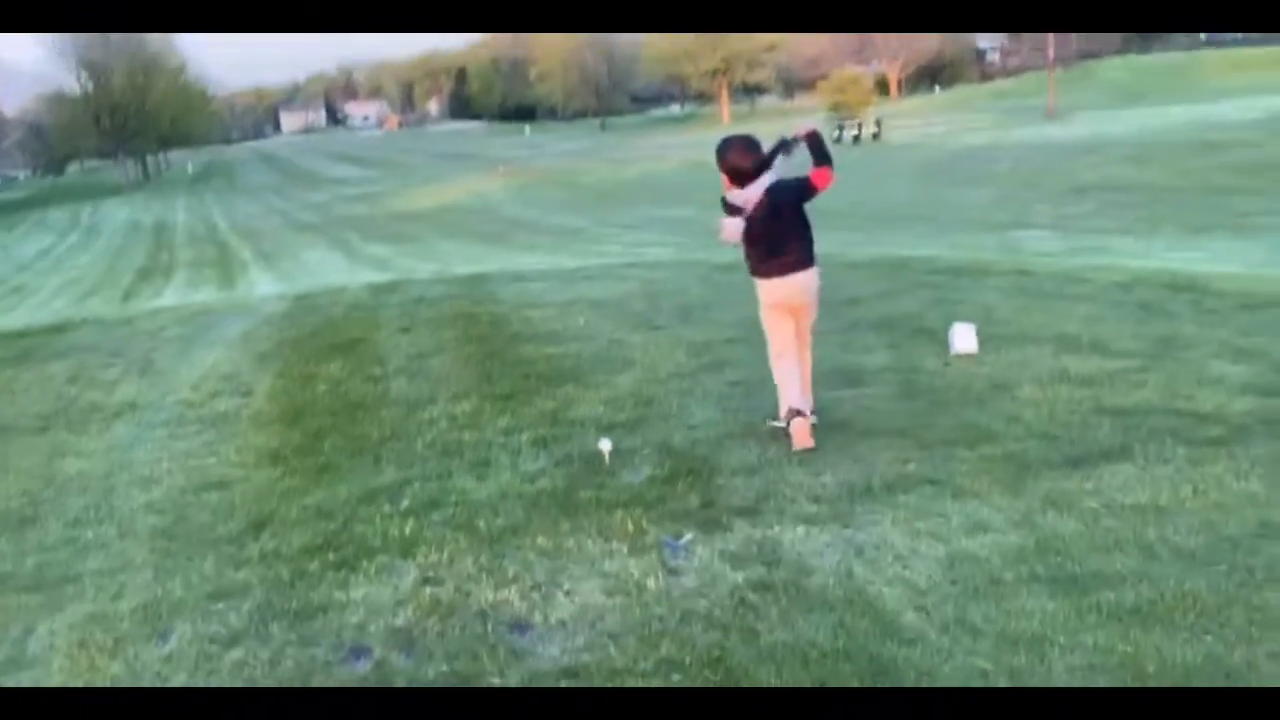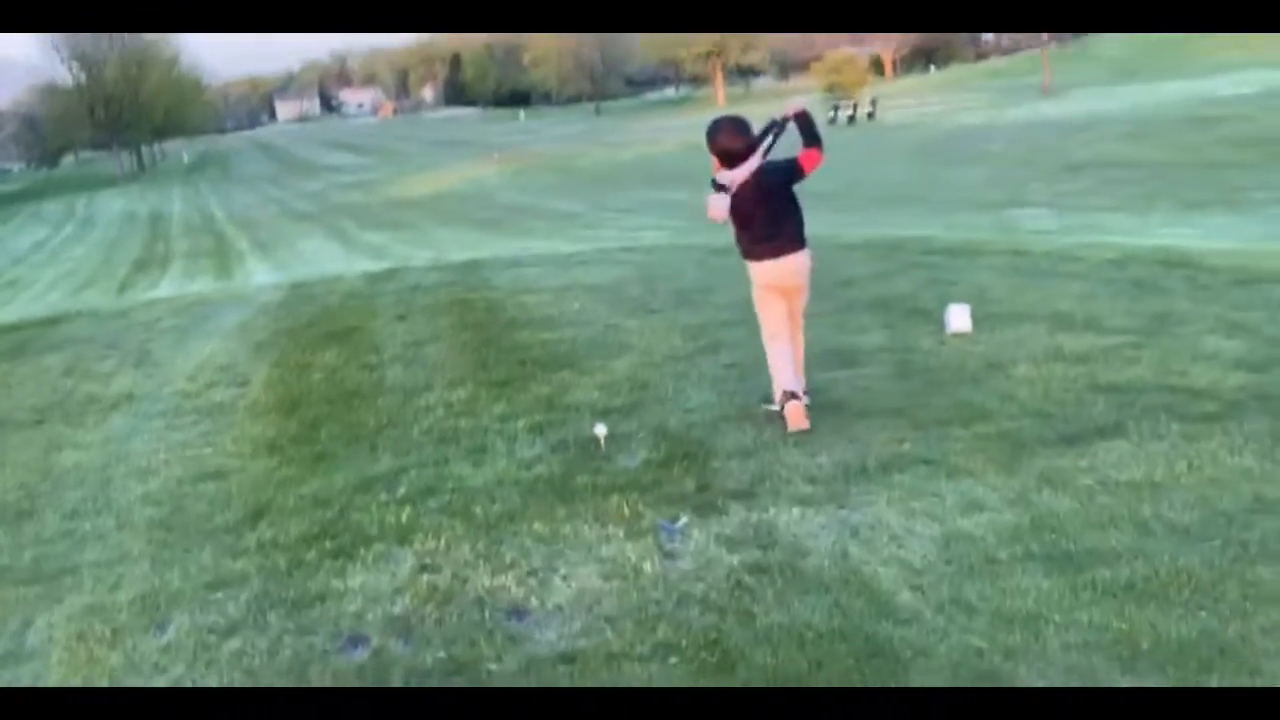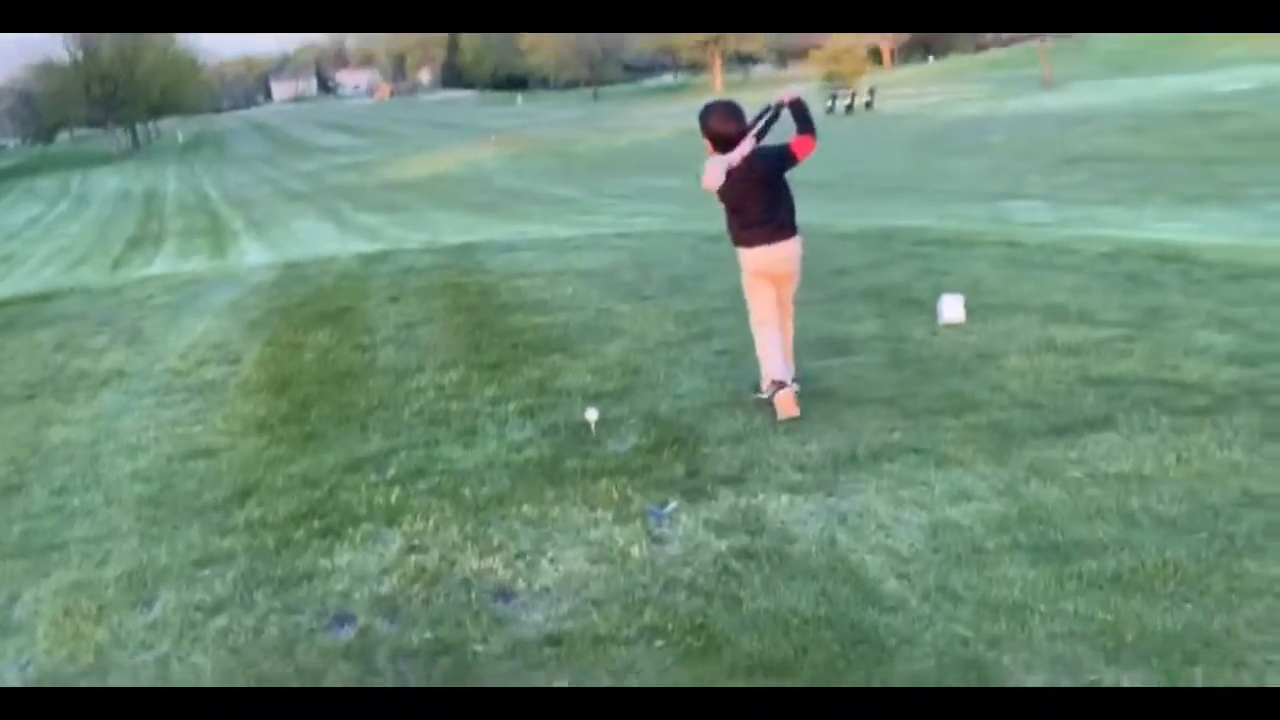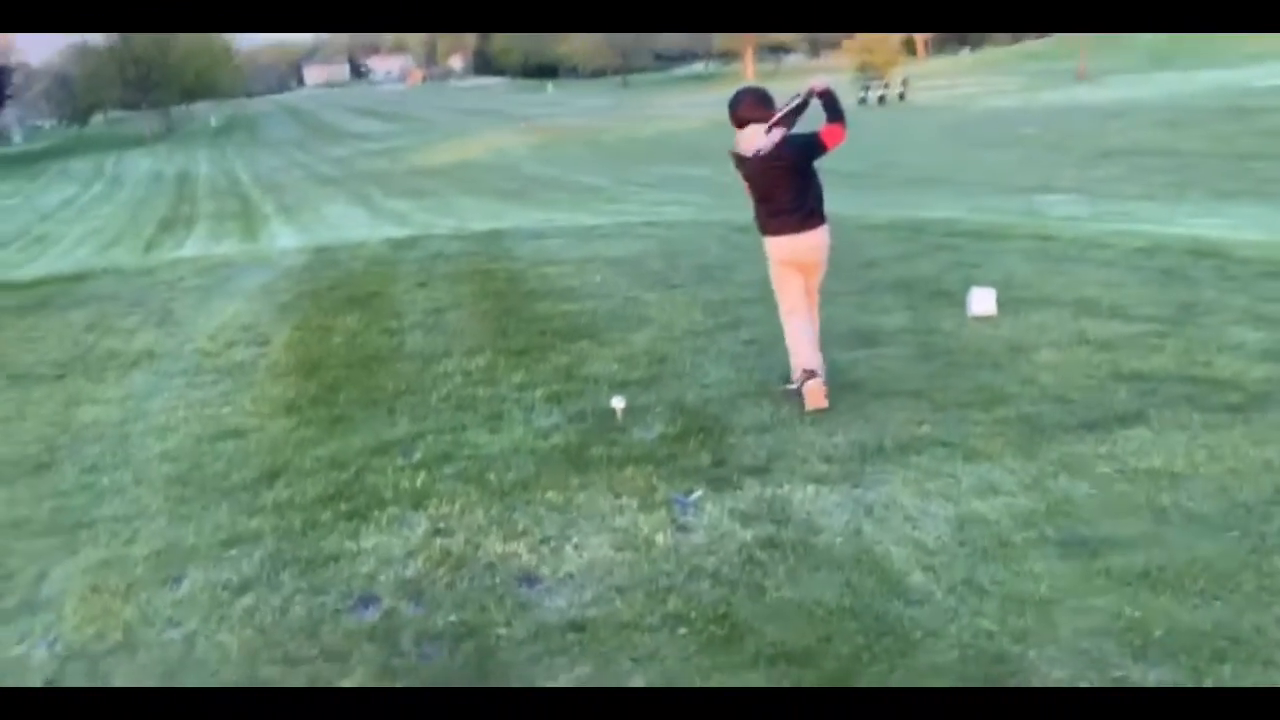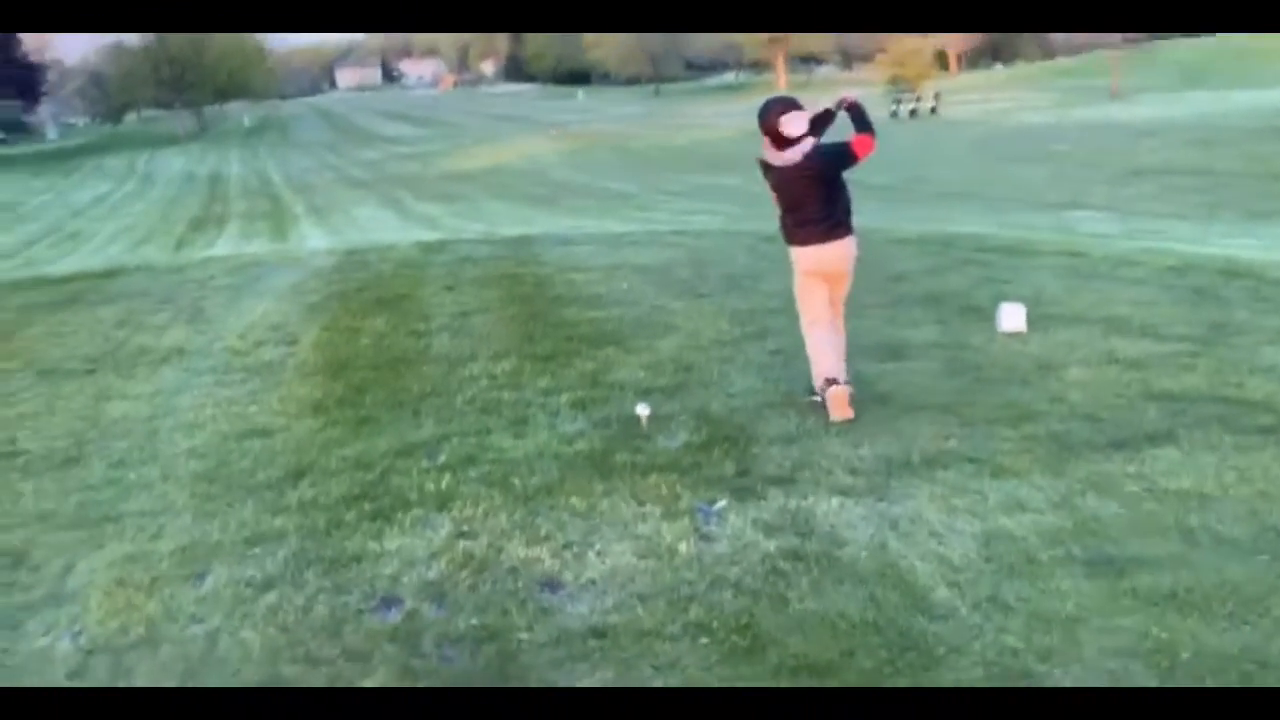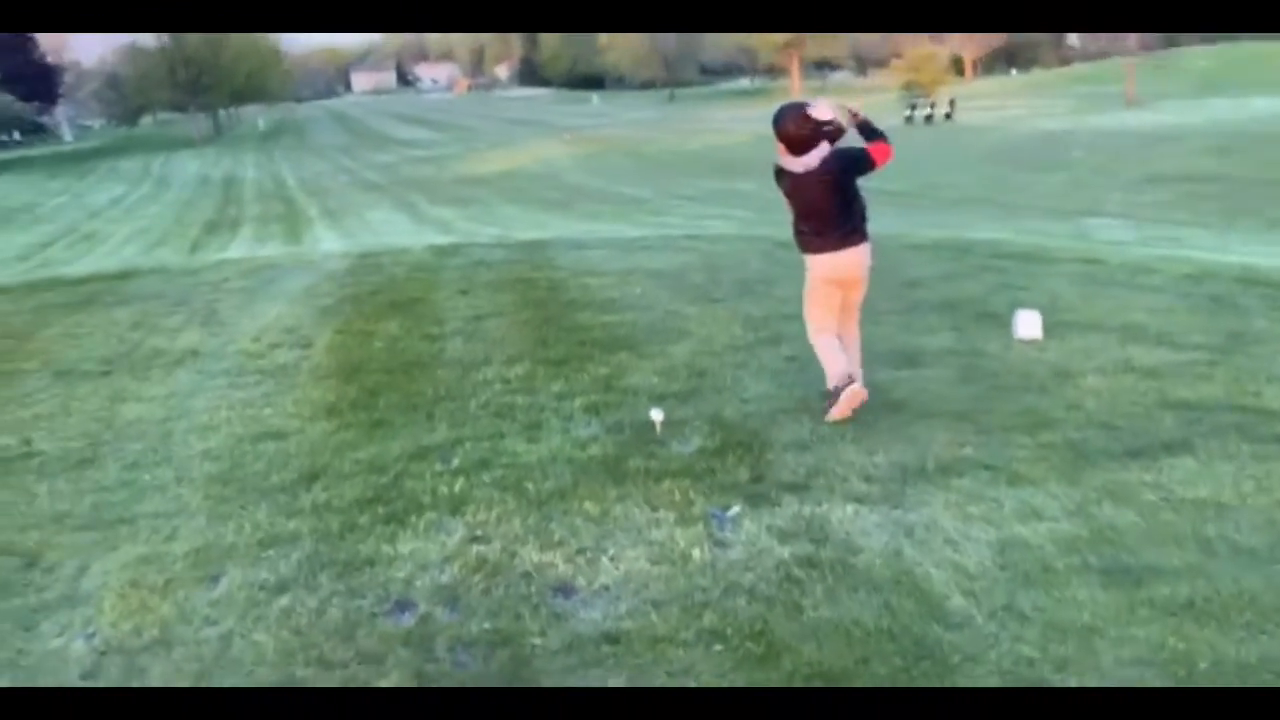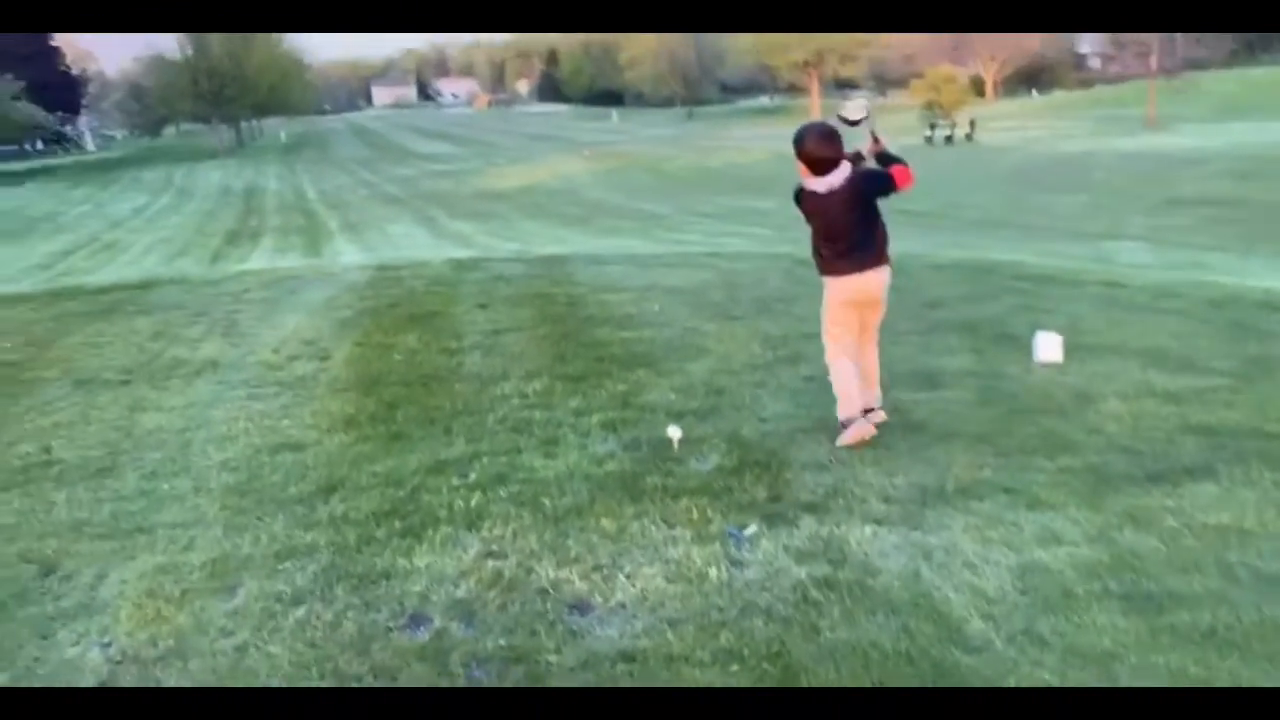
dt=0.1s
person 1, frame 1
left shoulder: (731, 205)
right shoulder: (786, 192)
left elbow: (757, 177)
right elbow: (825, 172)
left wrist: (787, 142)
right wrist: (812, 137)
left hip: (770, 285)
right hip: (804, 277)
left knee: (781, 352)
right knee: (801, 344)
left ankle: (793, 412)
right ankle: (802, 406)
person 1, frame 2
left shoulder: (721, 185)
right shoulder: (774, 175)
left elbow: (749, 159)
right elbow: (814, 153)
left wrist: (779, 122)
right wrist: (801, 116)
left hip: (761, 268)
right hip: (795, 259)
left knee: (775, 334)
right knee: (793, 326)
left ankle: (788, 394)
right ankle: (796, 388)
person 1, frame 3
left shoulder: (713, 170)
right shoulder: (765, 160)
left elbow: (741, 146)
right elbow: (807, 140)
left wrist: (774, 109)
right wrist: (795, 104)
left hip: (752, 255)
right hip: (786, 246)
left knee: (764, 322)
right knee: (783, 313)
left ankle: (777, 383)
right ankle: (784, 377)
person 1, frame 4
left shoulder: (741, 158)
right shoulder: (794, 148)
left elbow: (774, 131)
right elbow: (837, 128)
left wrist: (804, 99)
right wrist: (825, 94)
left hip: (780, 243)
right hip: (814, 235)
left knee: (792, 311)
right knee: (809, 304)
left ankle: (807, 373)
right ankle: (812, 367)
person 1, frame 5
left shoulder: (769, 167)
right shoulder: (824, 158)
left elbow: (801, 144)
right elbow: (866, 139)
left wrist: (831, 111)
right wrist: (852, 107)
left hip: (806, 253)
right hip: (841, 246)
left knee: (814, 322)
right knee: (835, 315)
left ankle: (830, 380)
right ankle: (836, 378)
person 1, frame 6
left shoulder: (783, 175)
right shoulder: (840, 162)
left elbow: (810, 154)
right elbow: (883, 150)
left wrist: (836, 128)
right wrist: (861, 124)
left hip: (821, 260)
right hip: (857, 252)
left knee: (820, 327)
right knee: (849, 321)
left ankle: (842, 381)
right ankle: (853, 382)
person 1, frame 7
left shoulder: (803, 196)
right shoulder: (862, 182)
right elbow: (904, 174)
left wrist: (856, 158)
right wrist: (878, 153)
left hip: (840, 282)
right hip: (876, 274)
left knee: (838, 350)
right knee: (867, 343)
left ankle: (854, 414)
right ankle: (871, 405)
